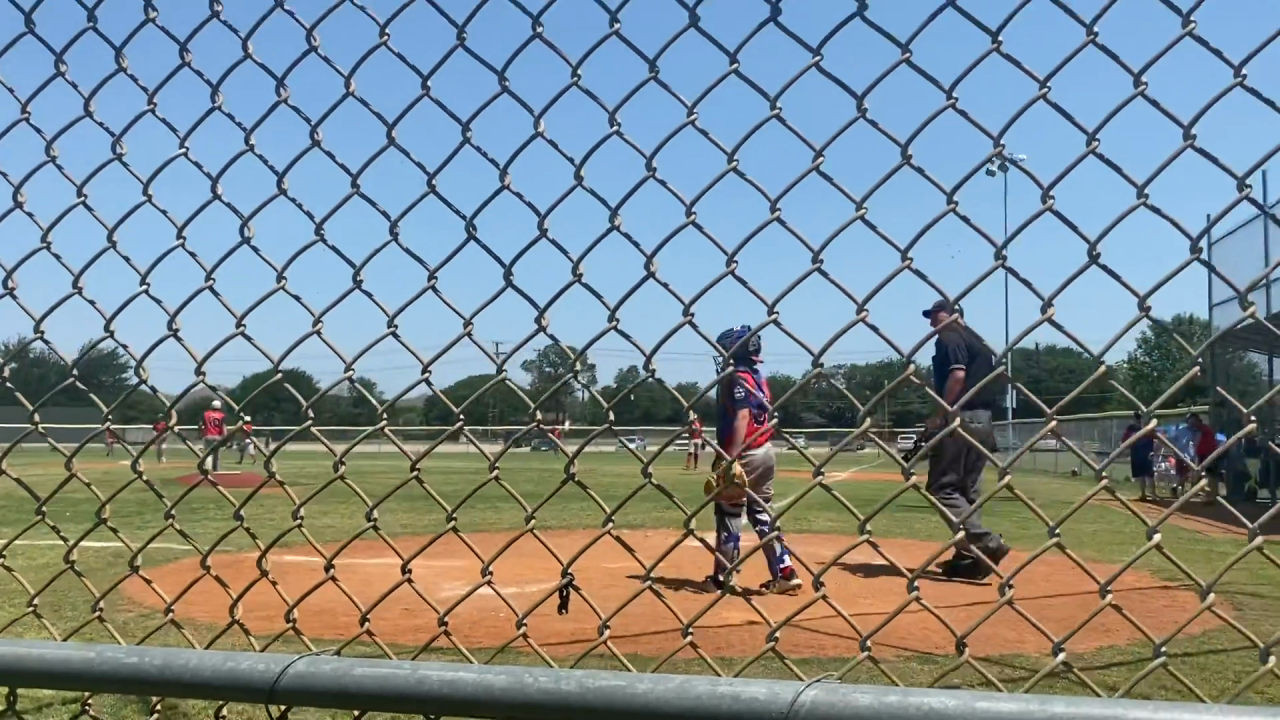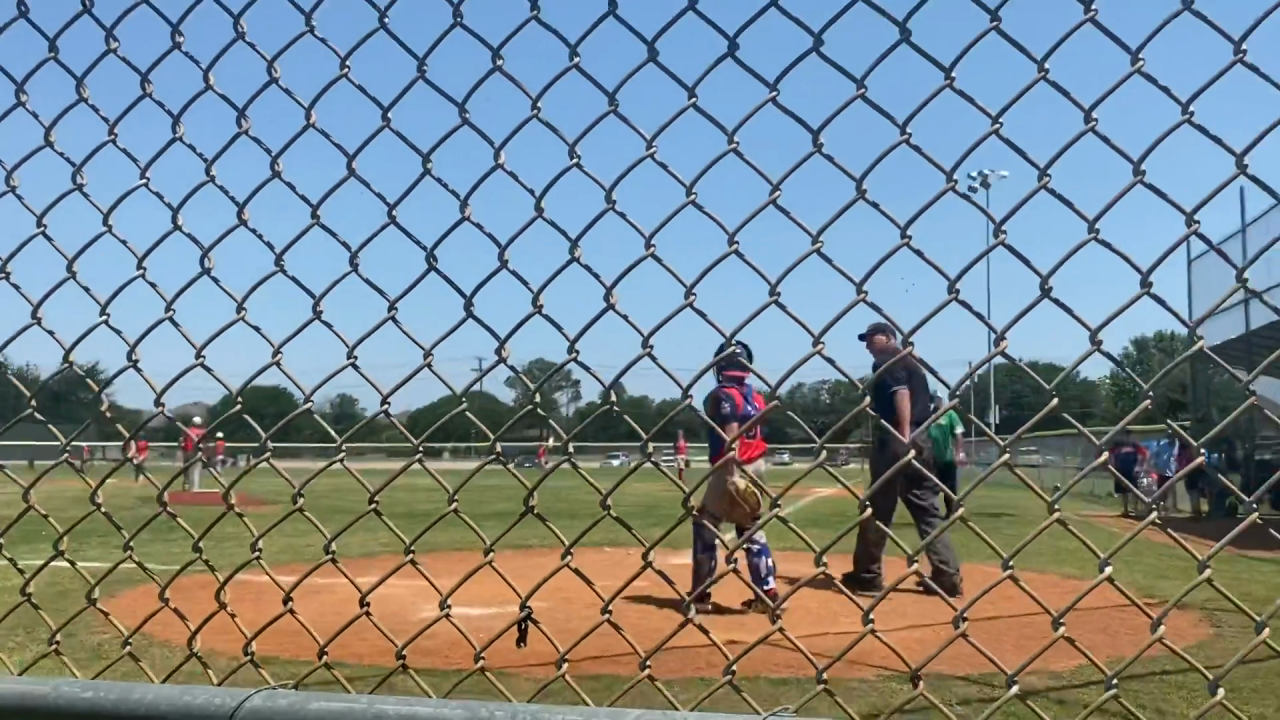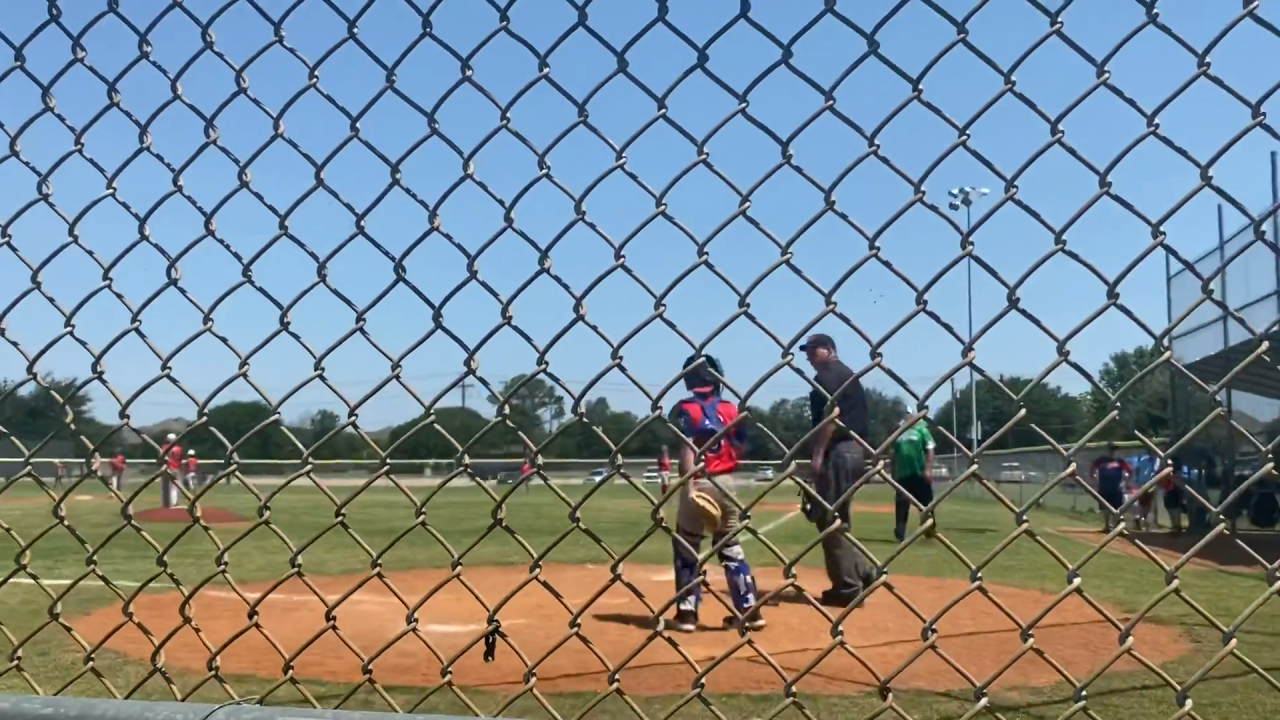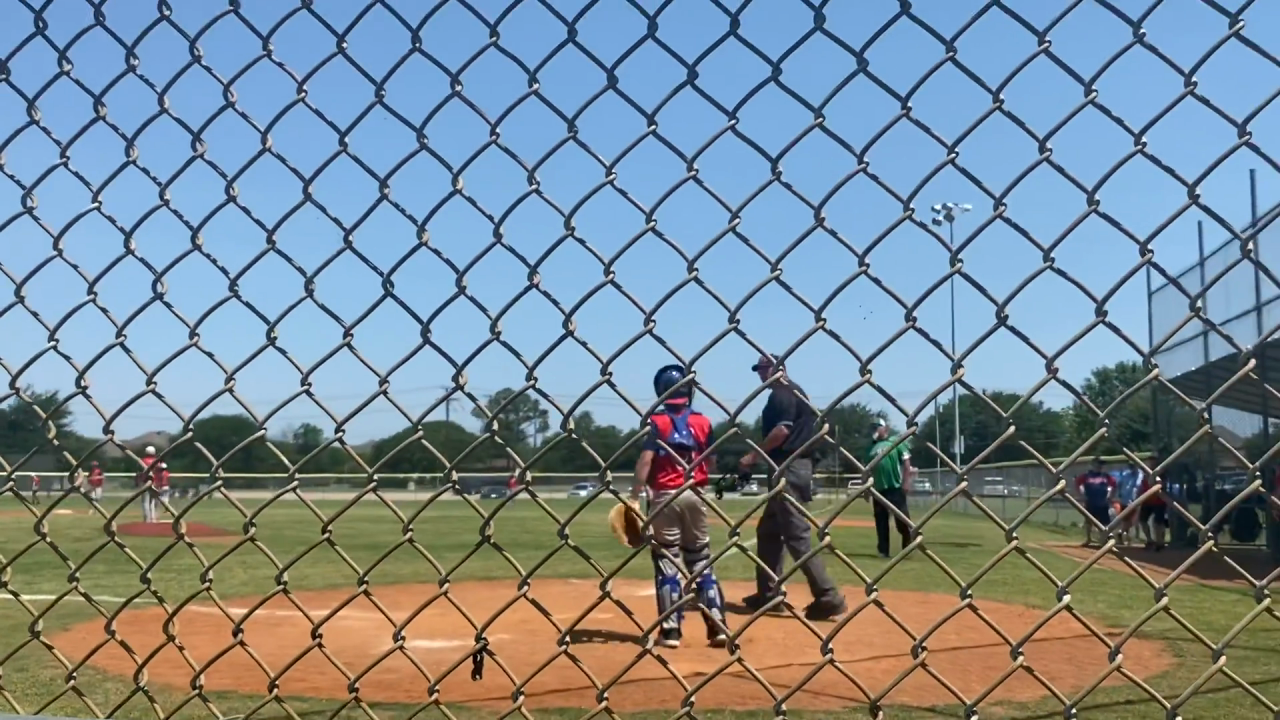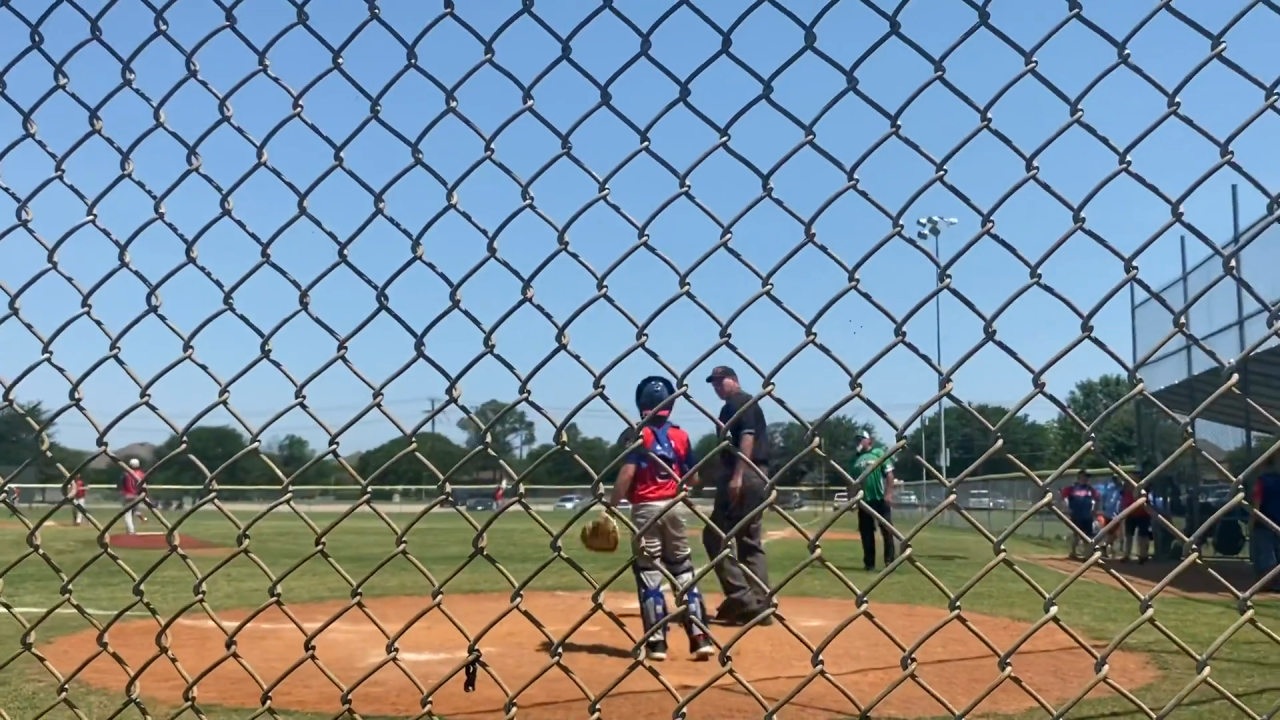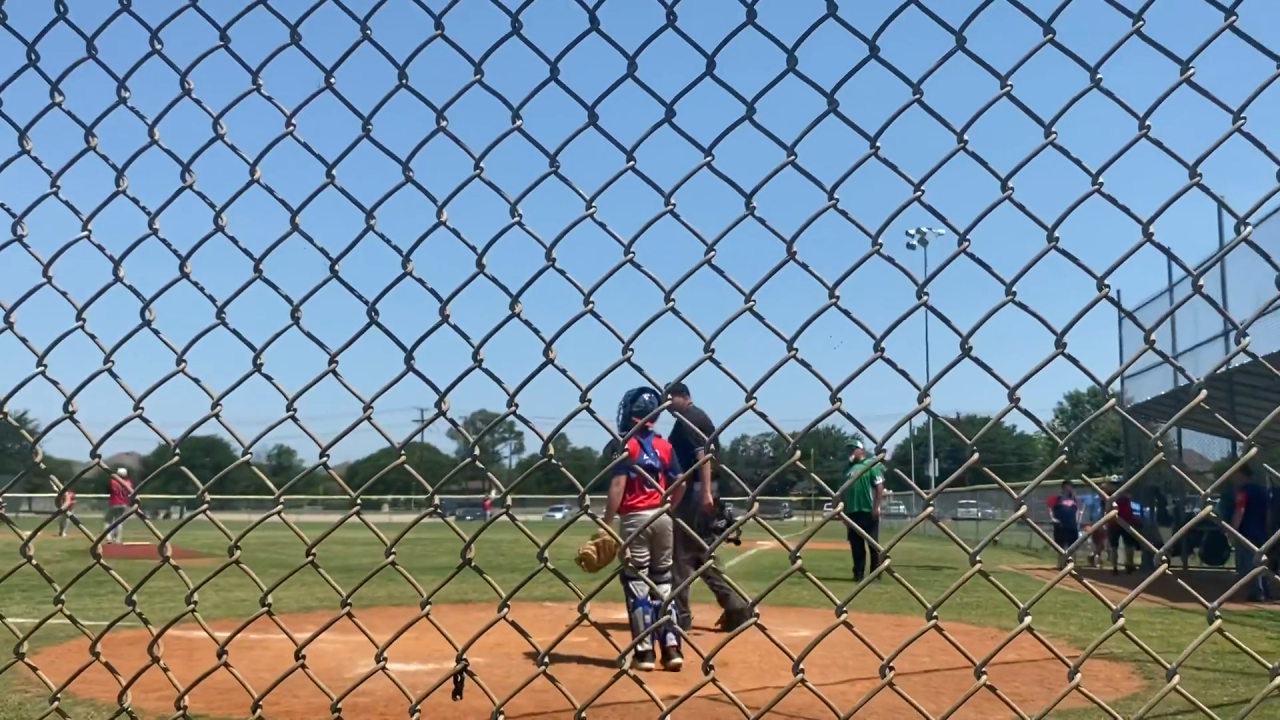
dt=0.3s
person 1, frame 1
left shoulder: (736, 379)
right shoulder: (759, 380)
left elbow: (741, 418)
left wrist: (731, 459)
right wrist: (724, 454)
left hip: (745, 455)
right hip: (765, 452)
left knee: (729, 514)
right knee: (762, 512)
left ankle: (722, 579)
right ankle: (785, 572)
person 1, frame 2
left shoulder: (721, 394)
right shoulder: (756, 396)
left elbow: (731, 434)
left wrist: (733, 474)
left hip: (733, 469)
right hip: (757, 466)
left knee: (706, 525)
right knee: (752, 530)
left ankle: (702, 595)
right ankle: (769, 594)
person 1, frame 3
left shoulder: (685, 409)
right shoulder: (731, 410)
left elbow: (687, 448)
right elbow: (739, 449)
left wrist: (690, 486)
left hip: (698, 484)
right hip: (725, 481)
left knee: (686, 546)
right knee: (730, 546)
left ankle: (687, 612)
right ankle: (749, 610)
person 1, frame 4
left shoulder: (656, 422)
right shoulder: (702, 422)
left elbow: (646, 459)
right elbow: (710, 463)
left wrist: (634, 496)
left hip: (665, 496)
right hip: (695, 495)
left knee: (667, 562)
right knee: (700, 559)
left ankle: (671, 629)
right ankle: (716, 625)
person 1, frame 5
left shoulder: (638, 434)
right shoulder: (681, 435)
left elbow: (627, 473)
right elbow: (692, 479)
left wrist: (611, 508)
left hip: (646, 509)
right hip: (675, 507)
left knee: (649, 574)
right knee: (683, 570)
left ankle: (657, 642)
right ankle: (700, 637)
person 1, frame 6
left shoulder: (624, 444)
right shoulder: (664, 446)
left elbow: (618, 485)
right elbow: (677, 486)
left wrist: (607, 523)
left hip: (635, 518)
right hip: (662, 517)
left knee: (637, 583)
right knee: (663, 582)
left ankle: (645, 651)
right ankle: (671, 649)
person 2, frame 1
left shoulder: (949, 337)
right shoulder: (979, 341)
left elbow: (957, 376)
left wrist: (939, 416)
left hip: (961, 420)
right hip: (983, 421)
left knee: (942, 488)
right knee: (967, 492)
left ankle: (987, 543)
right ankle: (968, 559)
person 2, frame 2
left shoulder: (886, 361)
right shoulder: (911, 362)
left elbow: (900, 393)
left wrist: (904, 432)
left hip: (897, 440)
right hip: (921, 441)
left knee: (876, 508)
right knee: (926, 509)
left ankle: (868, 574)
right ankle: (946, 575)
person 2, frame 3
left shoulder: (827, 375)
right shoulder: (847, 373)
left elbow: (831, 415)
left wrist: (818, 454)
left hip: (837, 452)
right hip: (853, 449)
left knee: (832, 520)
right knee: (834, 518)
left ankle: (847, 588)
right ankle: (859, 572)
person 2, frame 4
left shoulder: (783, 393)
right shoulder: (789, 394)
left elbow: (781, 430)
left wrist: (752, 456)
left hip: (789, 469)
right hip: (794, 467)
left knee: (797, 535)
right knee: (768, 530)
left ankle: (828, 597)
right ankle: (768, 593)
person 2, frame 5
left shoulder: (739, 403)
right shoulder: (740, 404)
left elbow: (747, 438)
left wrist: (737, 476)
left hip: (743, 477)
right hip: (755, 477)
left knee: (716, 536)
right knee: (751, 542)
left ankle: (740, 596)
right ankle: (759, 604)
person 2, frame 6
left shoulder: (686, 420)
right shoulder: (698, 417)
left elbow: (703, 454)
left wrist: (705, 492)
left hip: (693, 492)
right hip: (702, 491)
left knee: (680, 553)
right knee: (701, 555)
left ankle: (681, 614)
right ankle: (735, 606)
